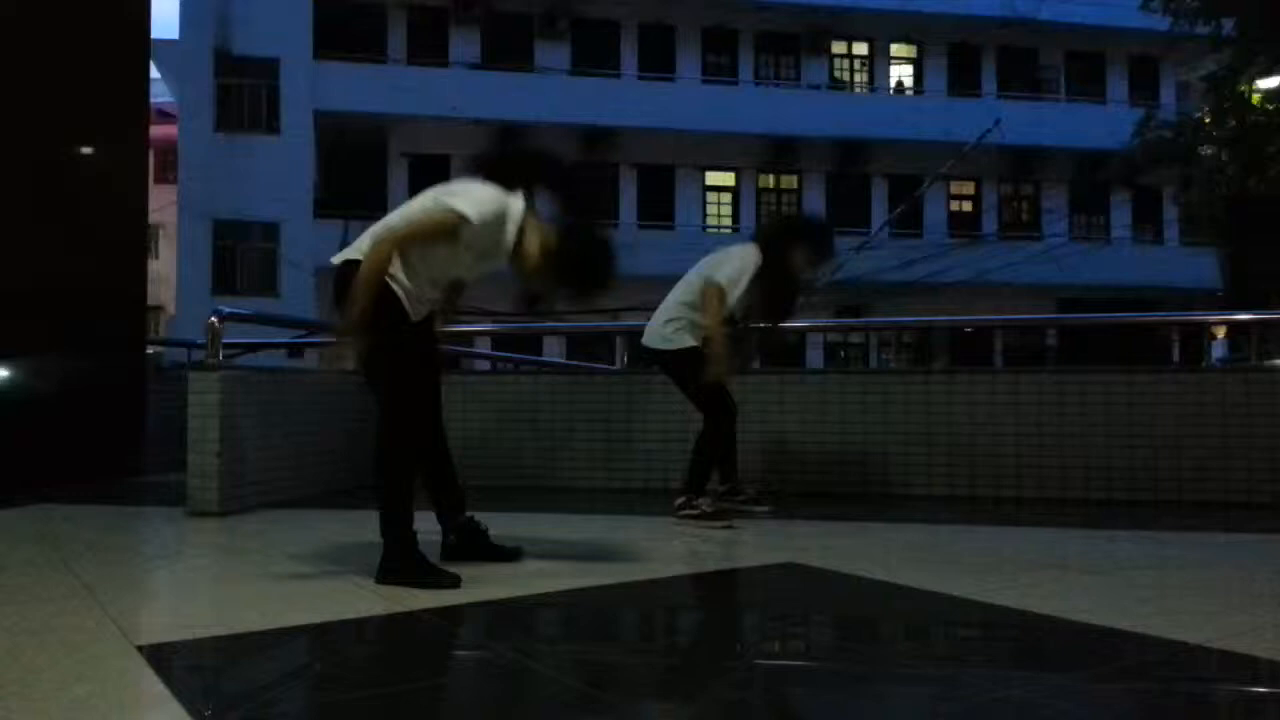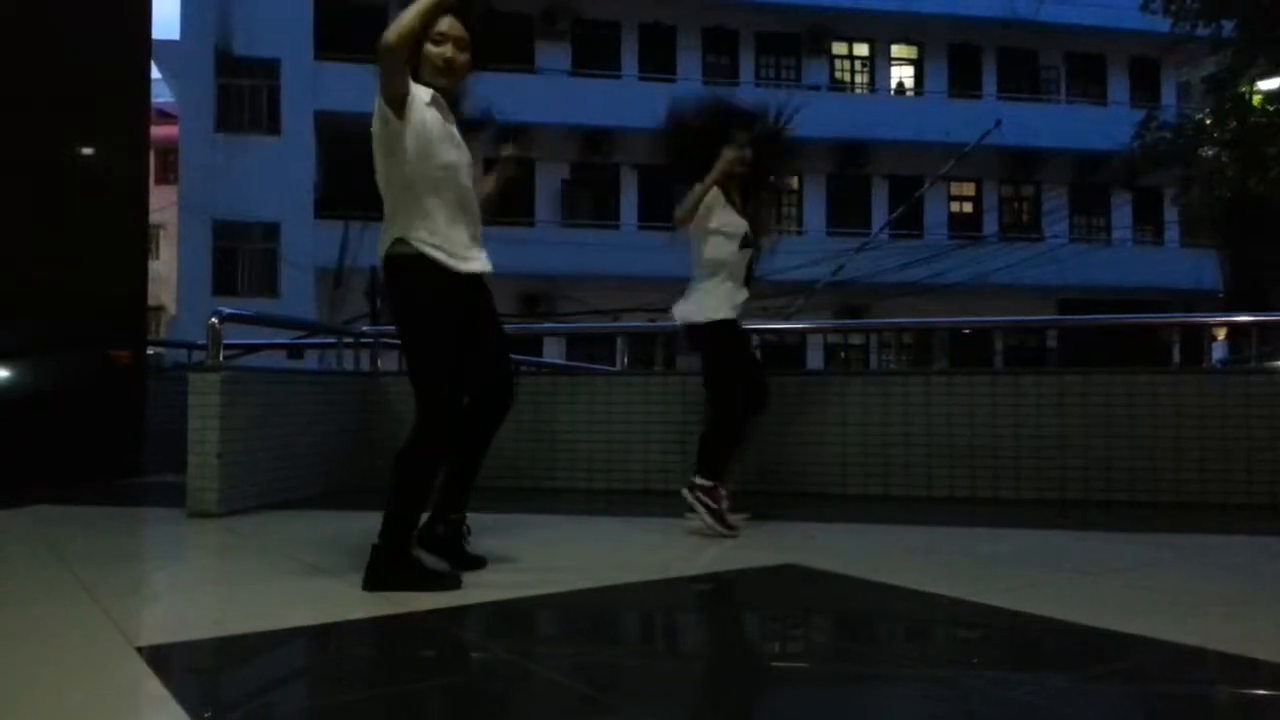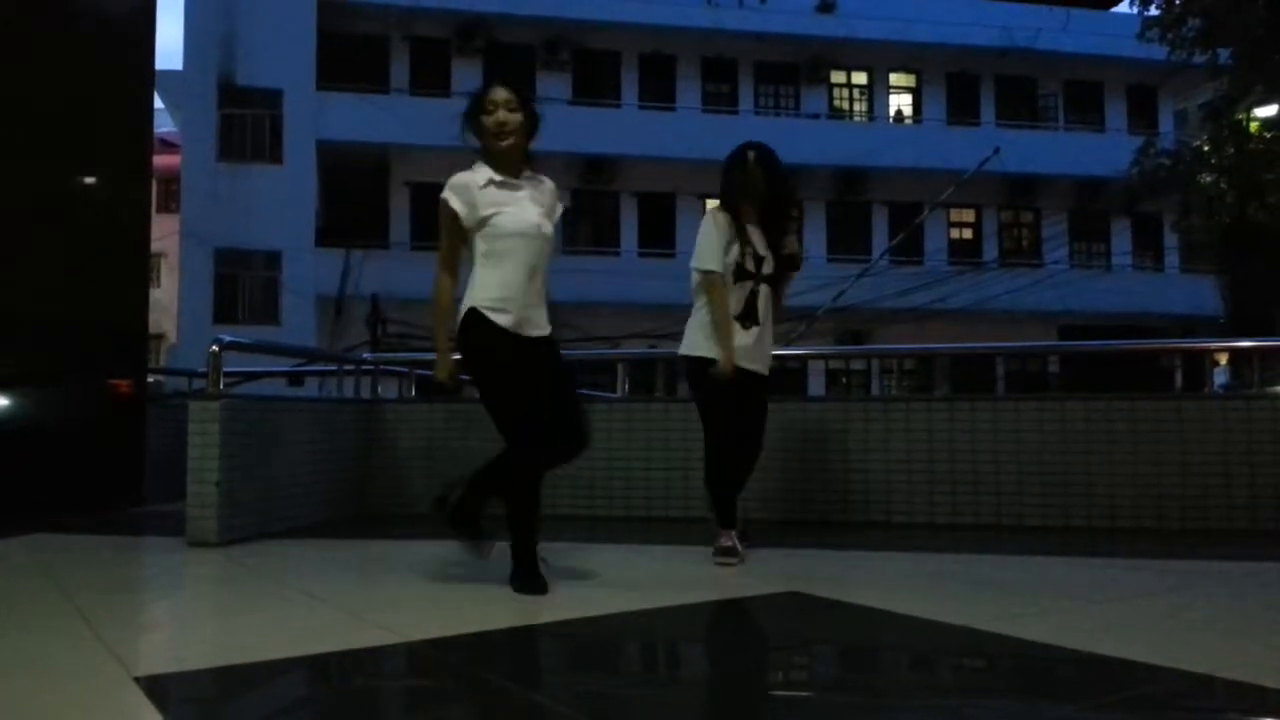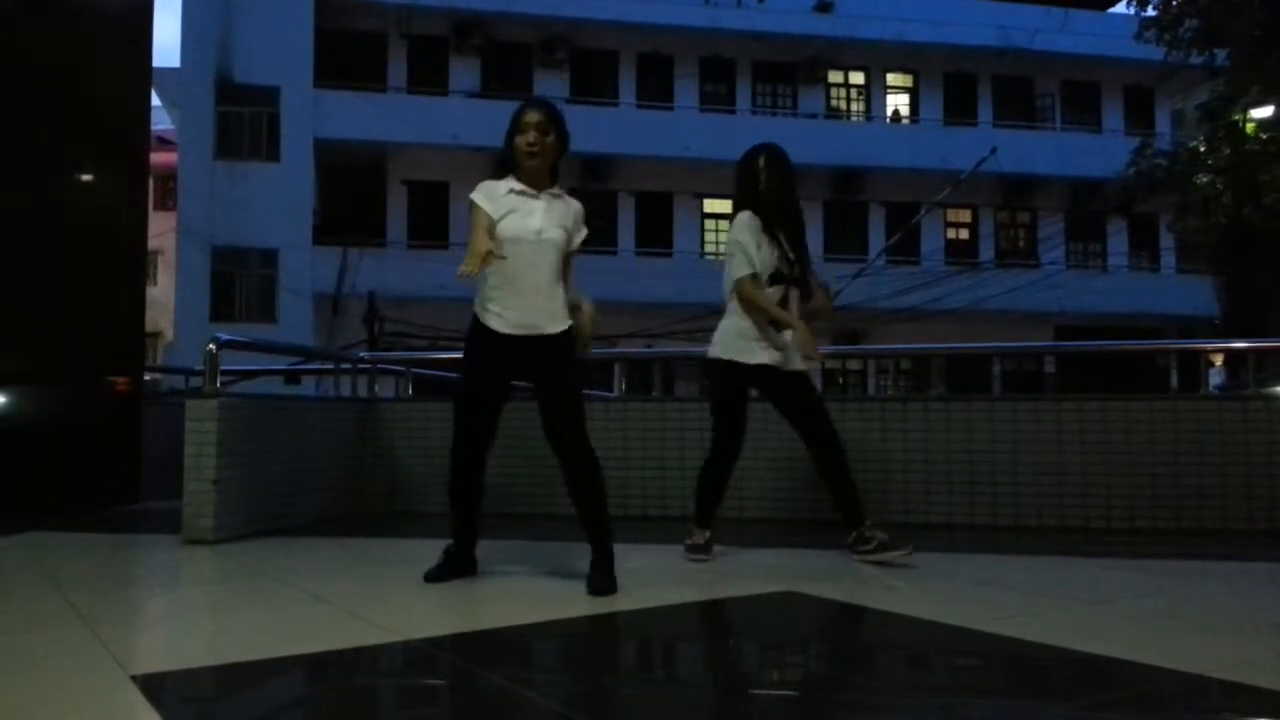
dt=1s
person 1, frame 1
left shoulder: (519, 226)
right shoulder: (487, 211)
right elbow: (386, 246)
right wrist: (355, 325)
left hip: (412, 294)
right hip: (370, 277)
left knee: (426, 416)
right knee: (403, 412)
left ankle: (459, 528)
right ankle: (398, 555)
person 1, frame 2
left shoulder: (446, 120)
right shoulder: (402, 101)
left wrist: (498, 176)
left hip: (465, 277)
right hip: (420, 274)
left knee: (494, 393)
right knee: (440, 415)
left ankle: (445, 523)
right ankle: (390, 557)
person 1, frame 3
left shoulder: (546, 190)
right shoulder: (465, 187)
right elbow: (448, 271)
right wrist: (443, 346)
left hip: (537, 333)
right hip: (489, 330)
left knee: (569, 434)
right knee: (529, 442)
left ankle: (467, 499)
right ankle: (524, 559)
person 1, frame 4
left shoulder: (569, 210)
right shoulder: (489, 193)
right elbow: (477, 242)
left wrist: (579, 306)
right wrist: (479, 250)
left hip: (552, 339)
right hip: (491, 335)
left knee: (572, 445)
right knee: (469, 443)
left ankle: (601, 554)
right ankle: (462, 548)
person 2, frame 1
left shoulder: (756, 263)
right shoulder: (748, 259)
right elbow: (712, 297)
right wrist: (719, 353)
left hip: (682, 337)
right hip: (674, 338)
left knee: (723, 409)
right knee: (720, 413)
left ankle: (732, 489)
right ankle: (689, 500)
person 2, frame 2
left shoulder: (743, 199)
right shoulder: (711, 195)
left elbow: (754, 242)
right elbow: (681, 217)
left wrist: (760, 197)
right wrist: (718, 169)
left hip: (720, 316)
right hip: (710, 314)
left knee: (727, 404)
right knee: (750, 395)
left ankle: (708, 487)
right ankle: (707, 483)
person 2, frame 3
left shoulder: (774, 230)
right shoulder: (720, 220)
left elbow: (773, 301)
right elbow: (712, 286)
left wrist: (790, 264)
right wrist: (725, 350)
left hip: (754, 356)
right hip: (711, 353)
left knee: (749, 445)
right knee: (721, 441)
left ankle: (724, 513)
right ankle: (727, 530)
person 2, frame 4
left shoulder: (790, 234)
right shoulder: (745, 223)
right elbow: (745, 290)
left wrist: (814, 301)
right wrist: (793, 320)
left hip: (782, 359)
right hip: (734, 354)
left knee: (825, 440)
right knee: (727, 445)
left ankle: (860, 532)
right ankle: (700, 530)
